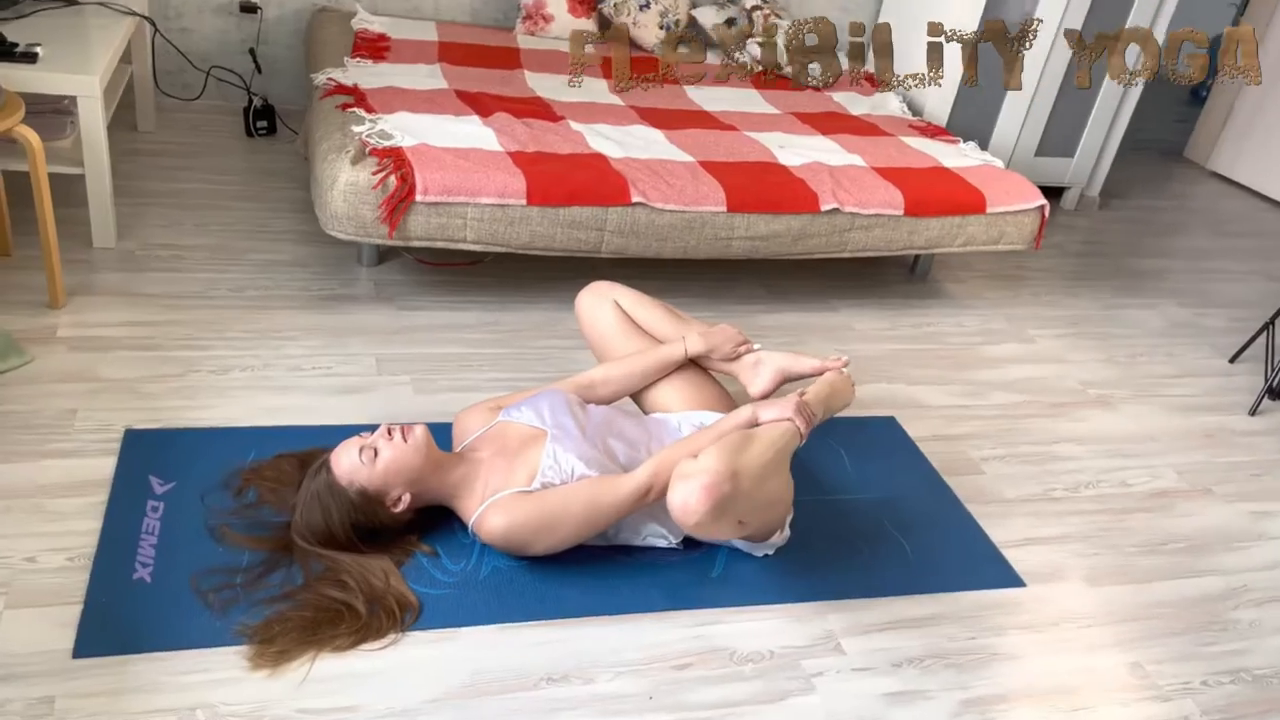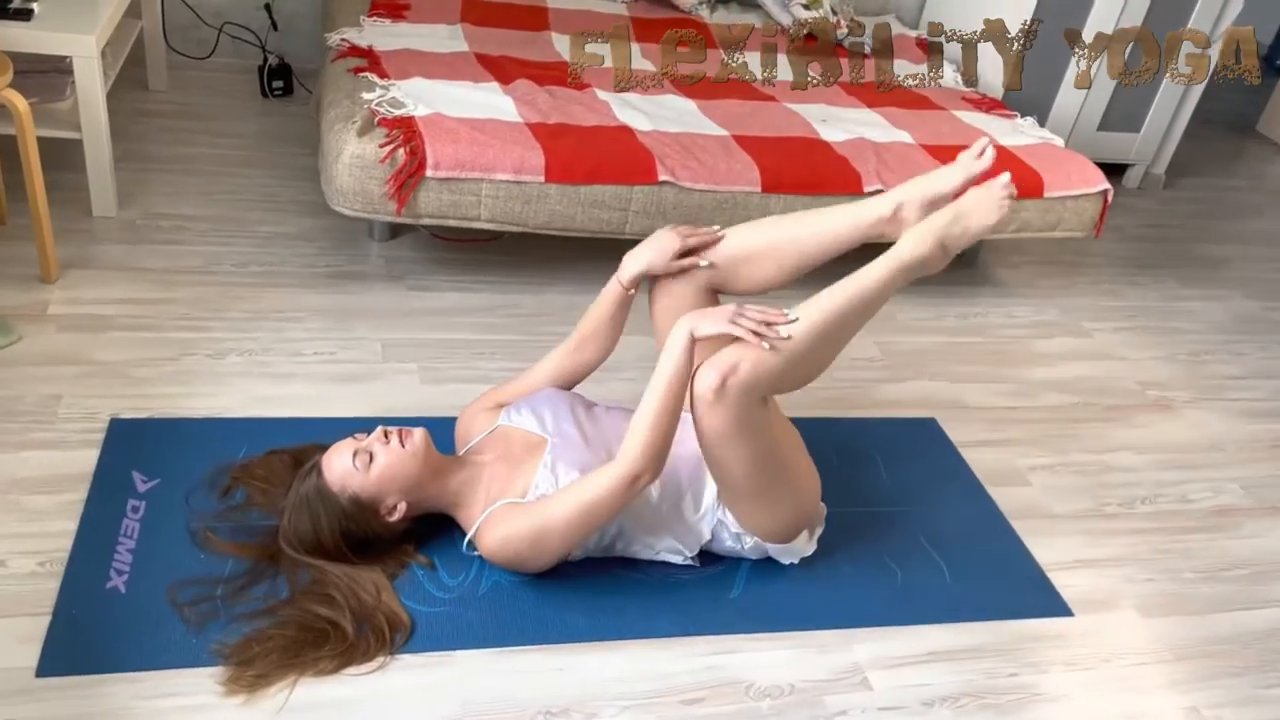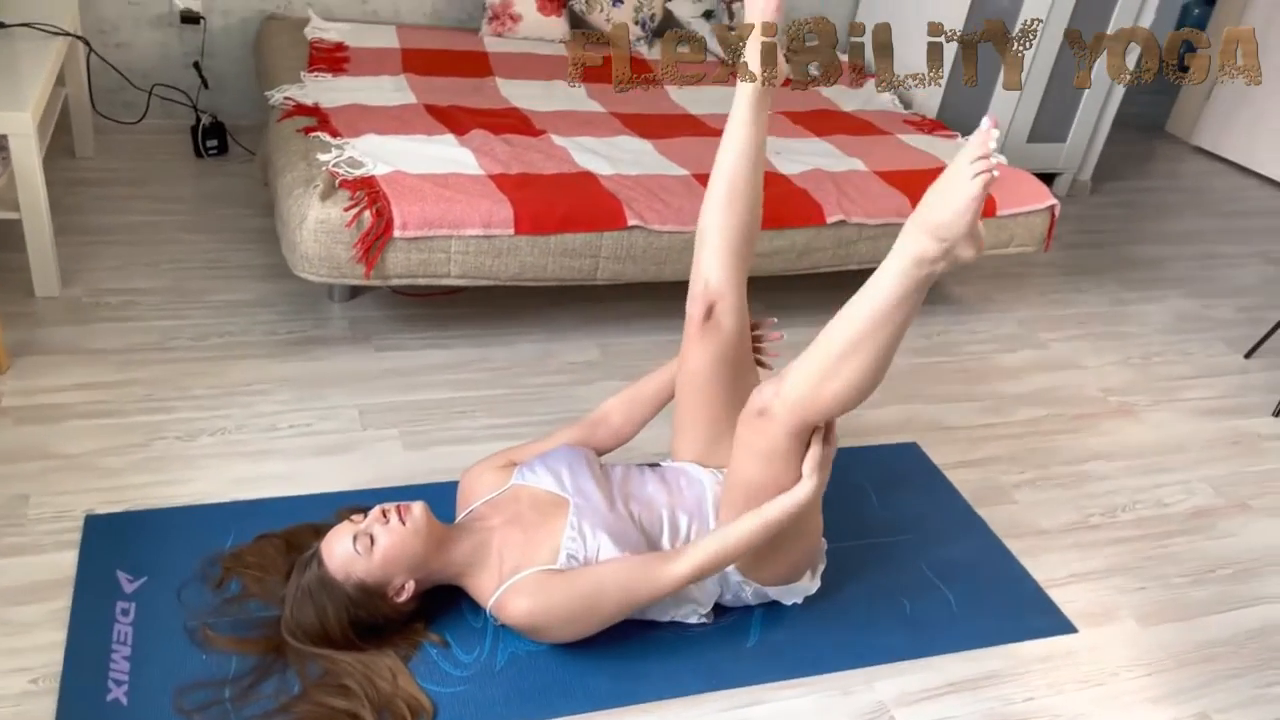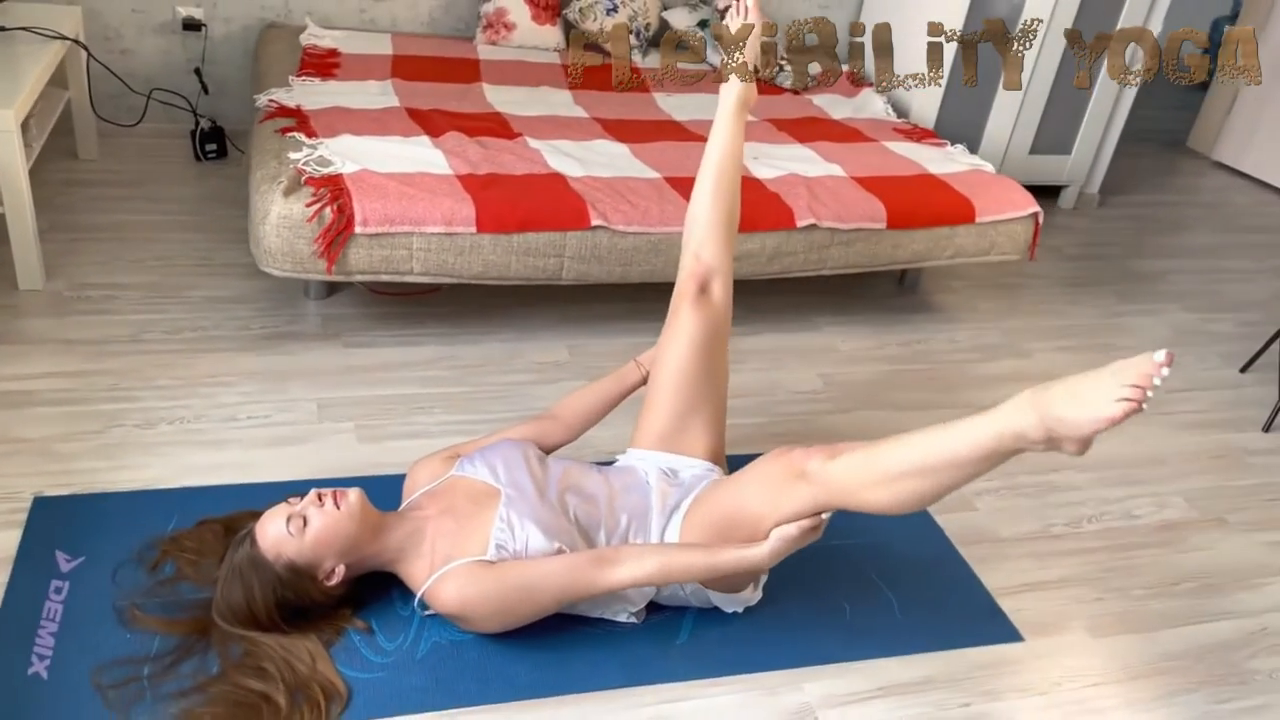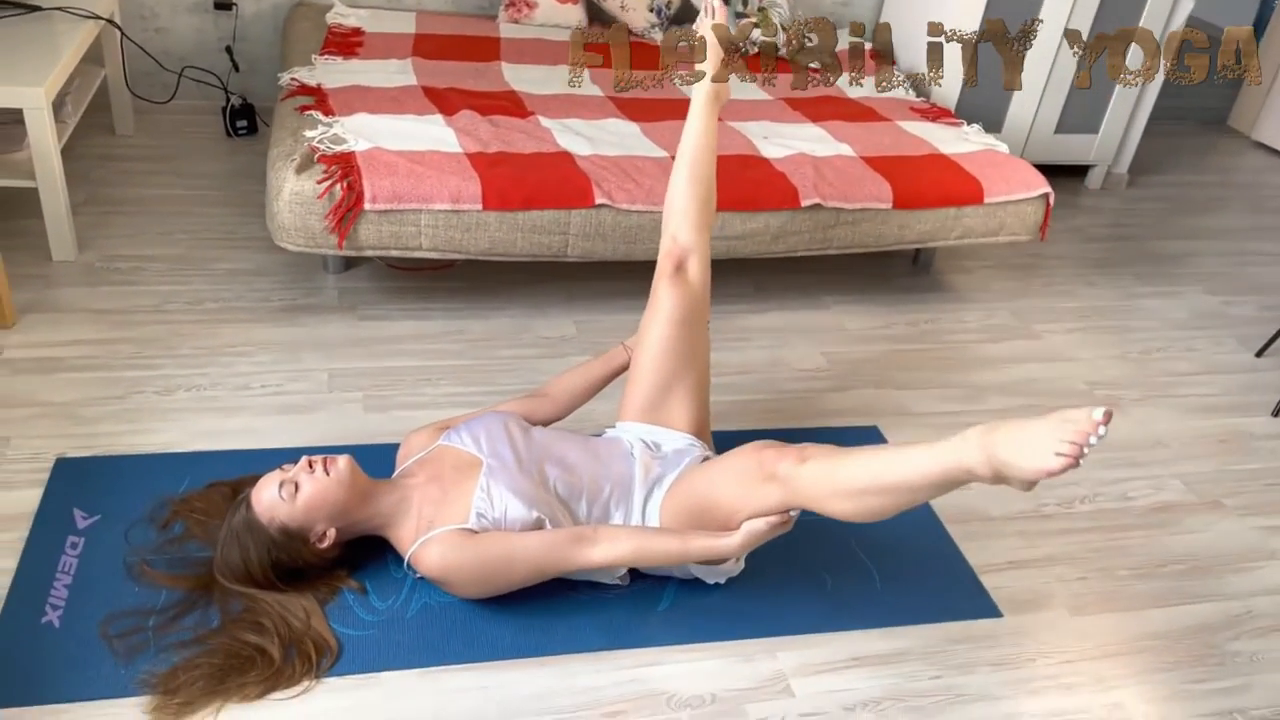
dt=0.7s
person 1, frame 1
left shoulder: (473, 425)
right shoulder: (501, 519)
left elbow: (589, 388)
right elbow: (643, 484)
left wrist: (692, 345)
right wrist: (745, 417)
left hip: (702, 433)
left knee: (599, 298)
right knee: (699, 493)
left ankle: (756, 368)
right ankle: (814, 403)
person 1, frame 2
left shoulder: (478, 424)
right shoulder: (503, 532)
left elbow: (581, 352)
right elbow: (635, 470)
left wrist: (632, 273)
right wrist: (683, 337)
left hip: (725, 437)
right hip: (762, 516)
left knee: (680, 259)
right knee: (724, 376)
left ankle: (897, 209)
right ankle: (920, 249)
person 1, frame 3
left shoulder: (481, 486)
right shoulder: (521, 602)
left elbow: (596, 429)
right elbow: (670, 574)
left wrist: (702, 358)
right wrist: (791, 505)
left hip: (697, 487)
right hip: (763, 557)
left knee: (714, 306)
right knee: (779, 403)
left ankle: (754, 77)
right ankle: (925, 241)
person 1, frame 4
left shoulder: (426, 475)
right shoulder: (453, 589)
left elbow: (543, 427)
right elbow: (613, 572)
left wrist: (643, 364)
right wrist: (757, 554)
left hip: (654, 477)
right hip: (686, 541)
left knee: (702, 283)
right knee: (809, 470)
left ankle: (738, 88)
right ankle: (1034, 416)
person 1, frame 5
left shoulder: (418, 448)
right shoulder: (441, 556)
left elbow: (535, 407)
right elbow: (585, 548)
left wrist: (631, 348)
right wrist: (728, 540)
left hip: (645, 448)
right hip: (667, 513)
left knee: (682, 261)
right knee: (778, 467)
right ankle: (988, 450)
